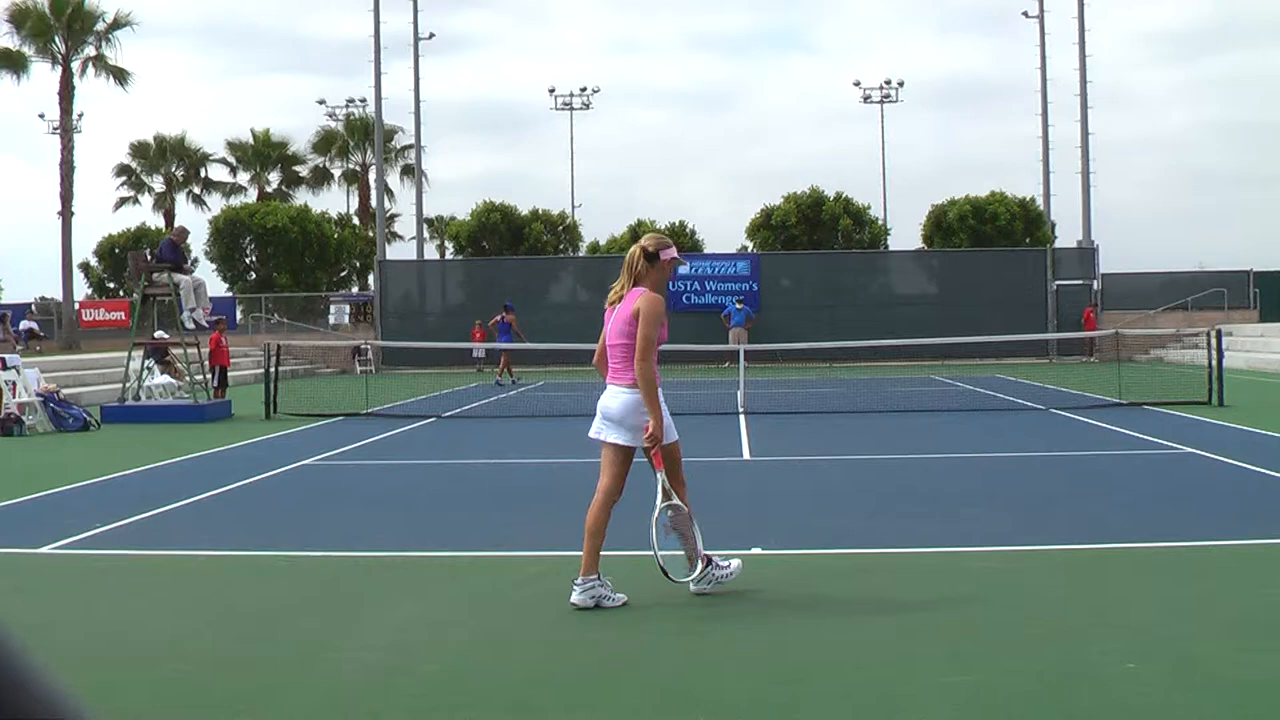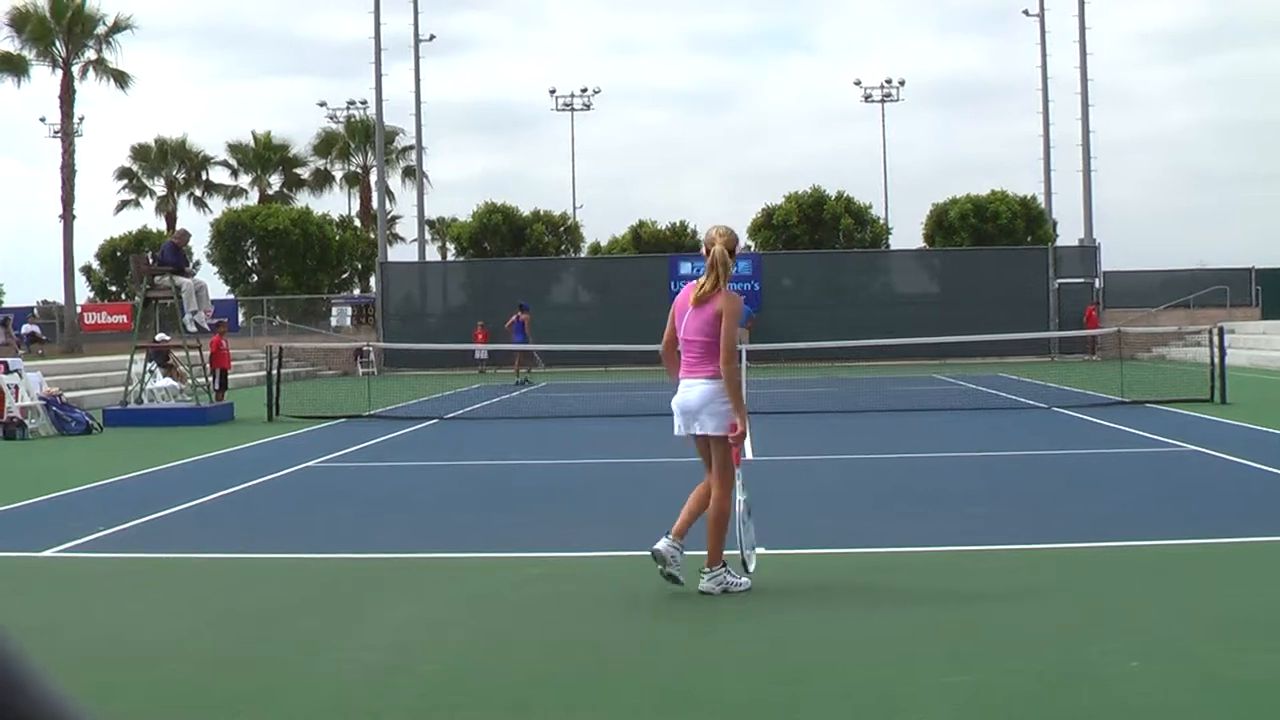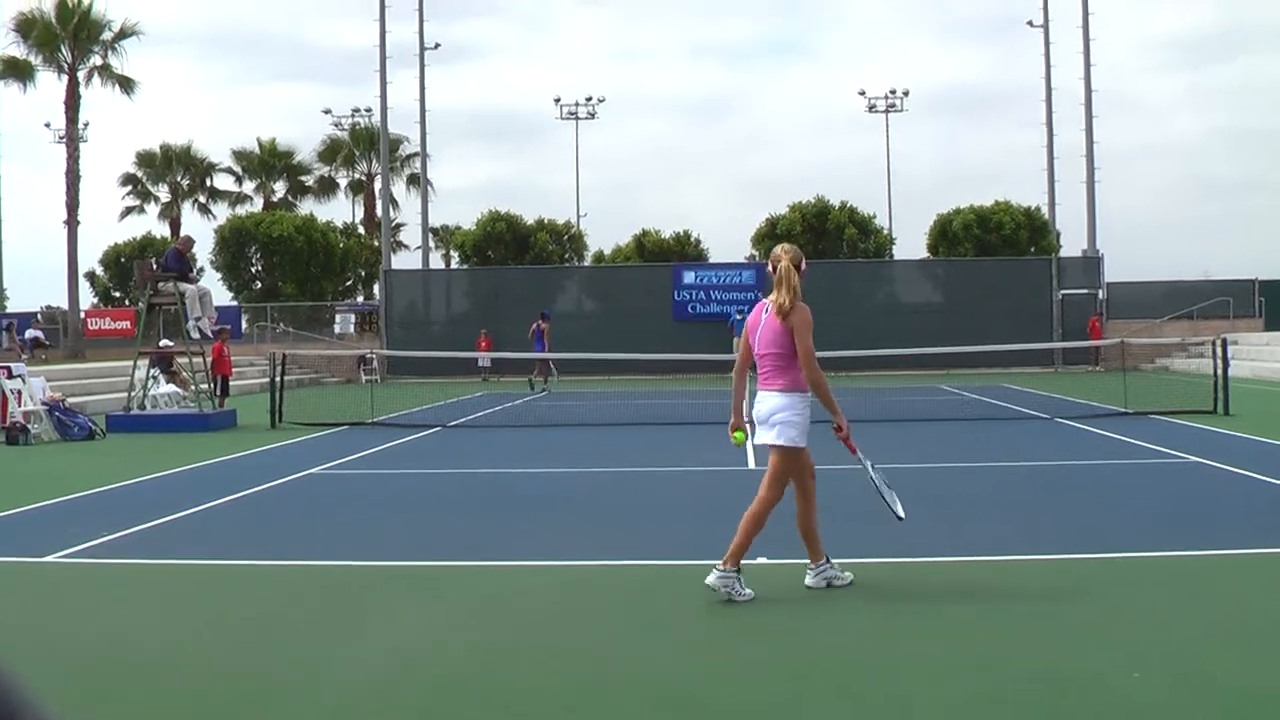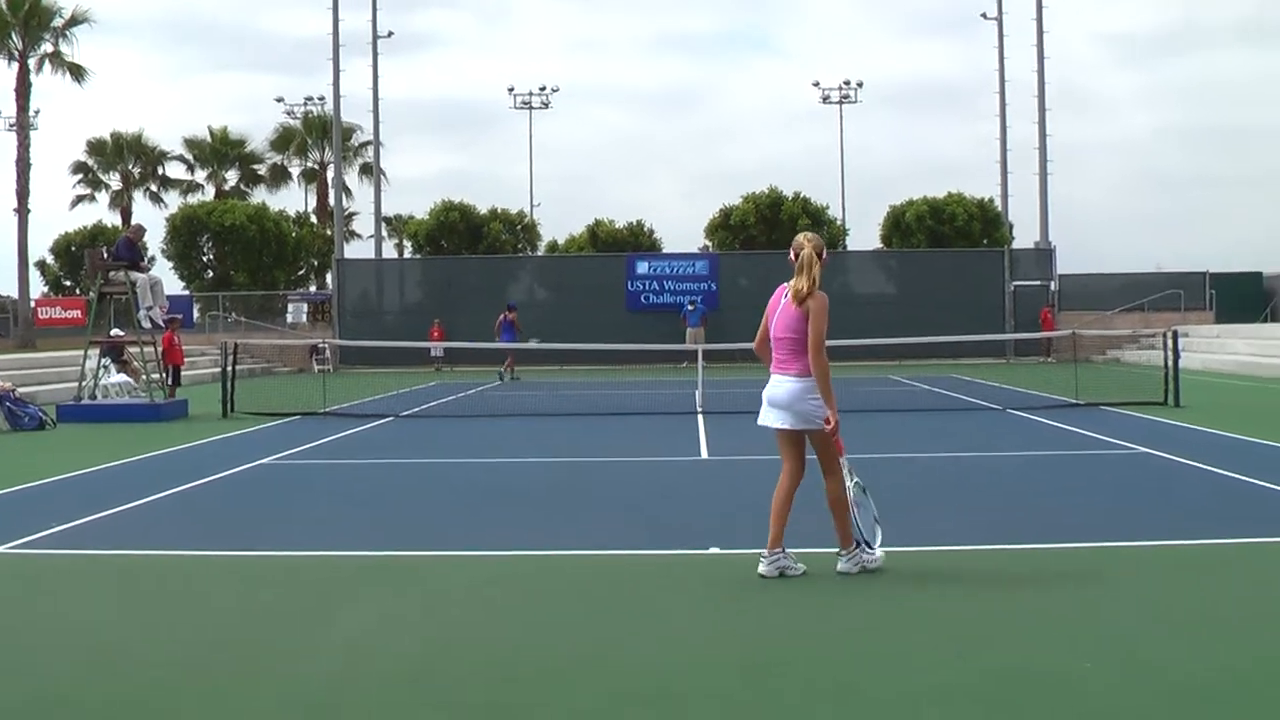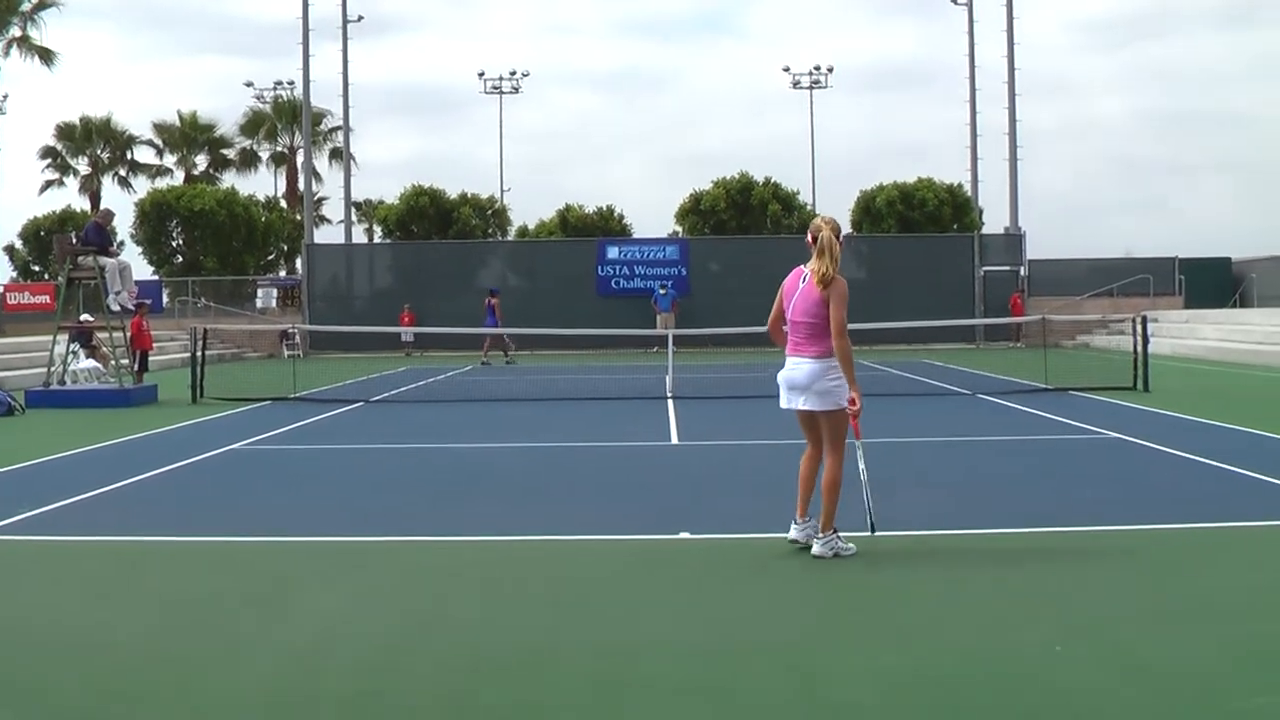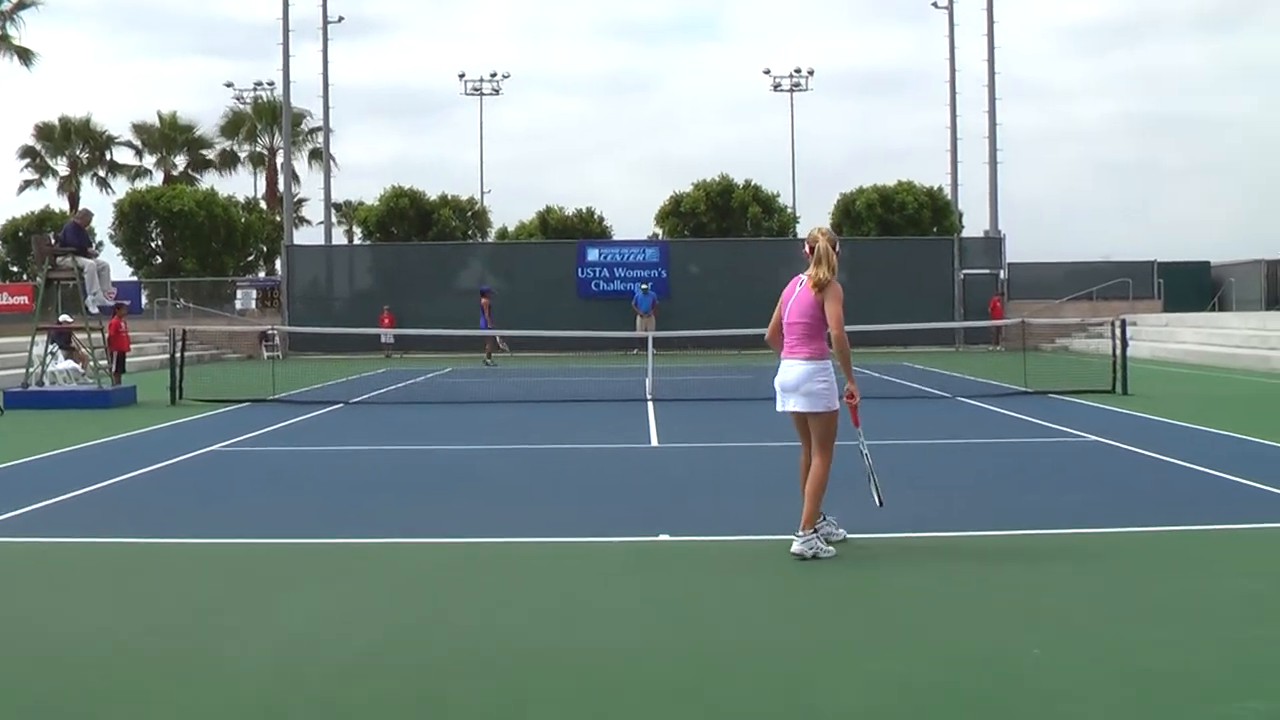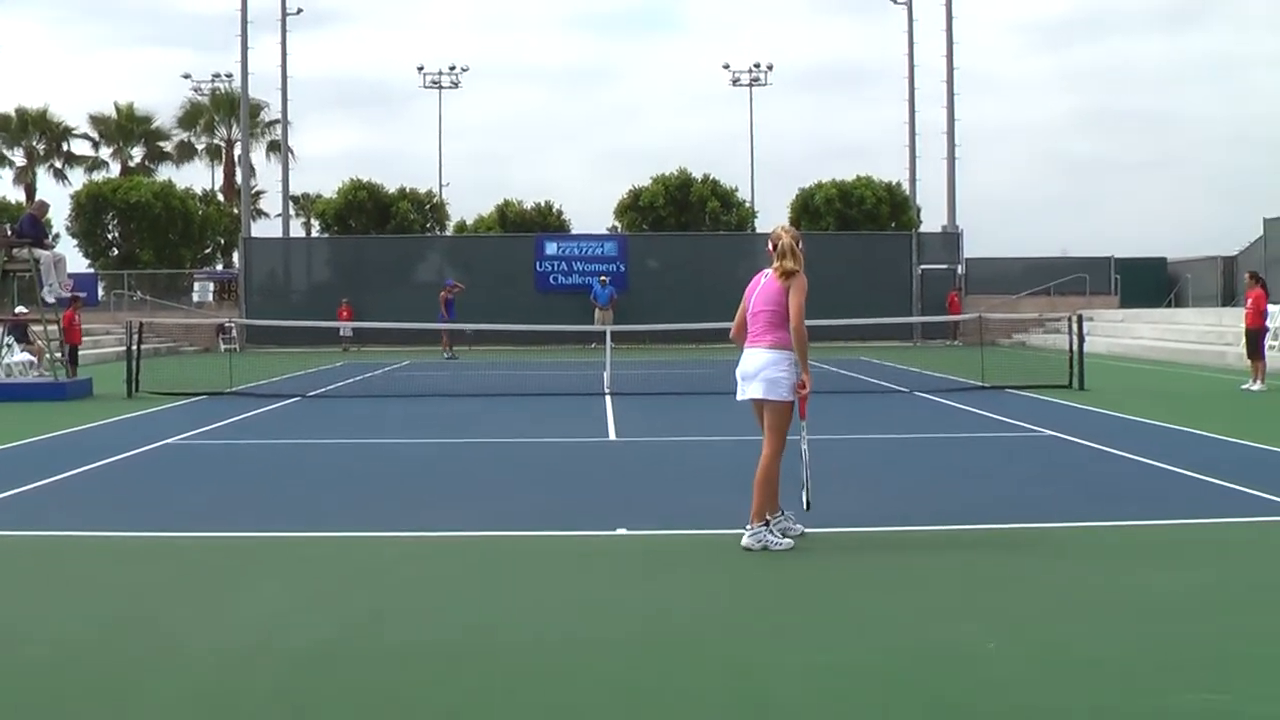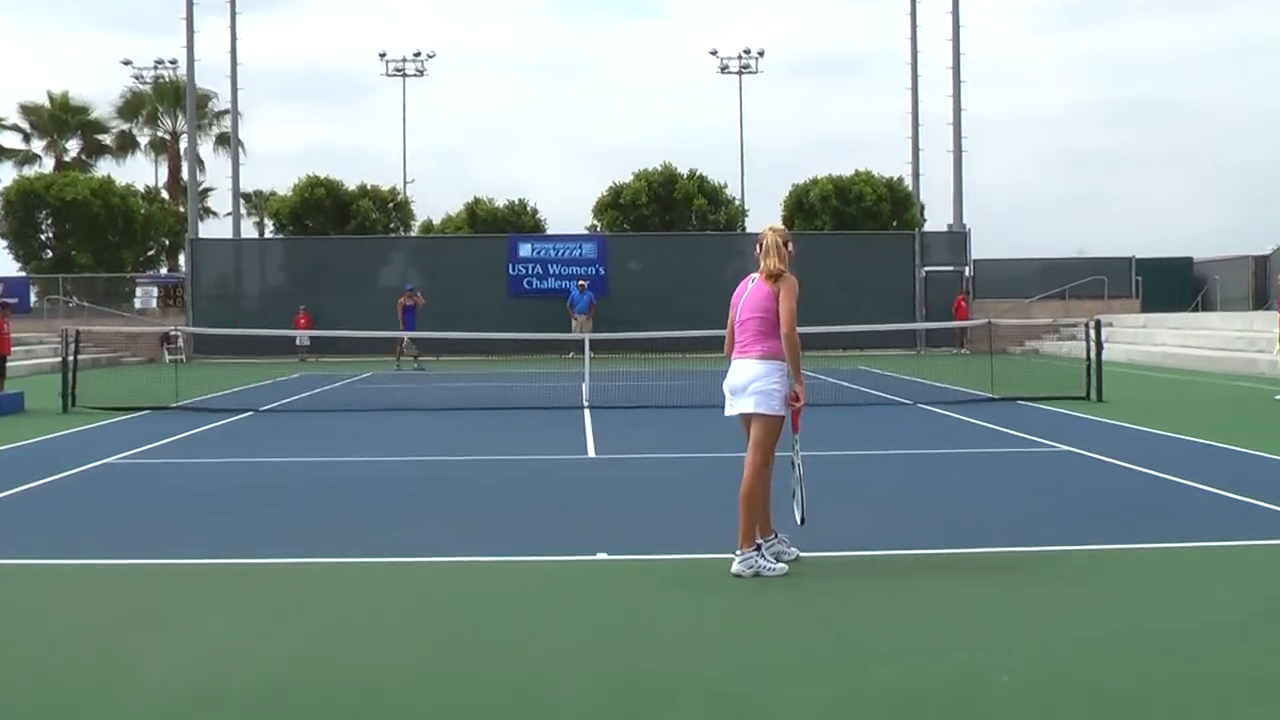
dt=0.4s
person 1, frame 1
left shoulder: (617, 300)
right shoulder: (652, 301)
left elbow: (599, 360)
right elbow: (643, 363)
right wrist: (655, 417)
left hip: (611, 400)
right hip: (638, 400)
left knee: (607, 492)
right knee: (675, 487)
left ankle: (587, 582)
right ankle: (702, 570)
person 1, frame 2
left shoulder: (685, 295)
right shoulder: (728, 299)
left elbow: (668, 350)
right elbow: (727, 362)
right wrist: (740, 412)
left hip: (687, 393)
right hip: (715, 393)
left knee: (714, 479)
right knee: (724, 484)
left ankle: (672, 542)
right ankle: (714, 570)
person 1, frame 3
left shoulder: (757, 311)
right shoulder: (798, 312)
left elbow: (740, 368)
right elbow: (810, 370)
left wrist: (737, 413)
right wrist: (836, 413)
left hip: (765, 402)
right hip: (789, 404)
left knee: (806, 483)
right knee: (770, 496)
left ankle: (819, 565)
right ankle: (727, 570)
person 1, frame 4
left shoulder: (778, 295)
right shoulder: (816, 299)
left elbow: (760, 346)
right elbow: (817, 358)
right wrist: (829, 406)
left hip: (777, 388)
right hip: (805, 390)
left knee: (791, 472)
right knee: (834, 470)
left ankle: (773, 553)
right ankle: (849, 552)
person 1, frame 5
left shoulder: (792, 278)
right shoulder: (834, 284)
left elbow: (773, 327)
right elbow: (839, 340)
right wrist: (853, 387)
left hip: (793, 371)
right hip: (823, 371)
left knee: (814, 448)
right knee: (833, 454)
left ankle: (801, 523)
right ankle: (826, 537)
person 1, frame 6
left shoulder: (794, 285)
right shoulder: (829, 287)
left elbow: (771, 335)
right elbow: (837, 335)
right wrist: (851, 380)
left hip: (788, 372)
right hip: (814, 372)
left knee: (809, 451)
right knee: (822, 456)
left ankle: (816, 521)
person 1, frame 7
left shoulder: (758, 279)
right shoulder: (795, 278)
left elbow: (736, 332)
right elbow: (797, 325)
right wrist: (805, 370)
left hip: (750, 362)
right hip: (776, 362)
left knee: (772, 445)
right knee: (772, 448)
left ankle: (774, 516)
right ankle: (755, 528)
person 1, frame 8
left shoulder: (744, 285)
right shoulder: (785, 281)
left elbow: (729, 346)
right elbow: (787, 331)
right wrist: (798, 380)
left hip: (738, 373)
right hip: (766, 373)
left knee: (763, 461)
right knee: (756, 465)
left ankle: (767, 539)
right ankle: (746, 553)
